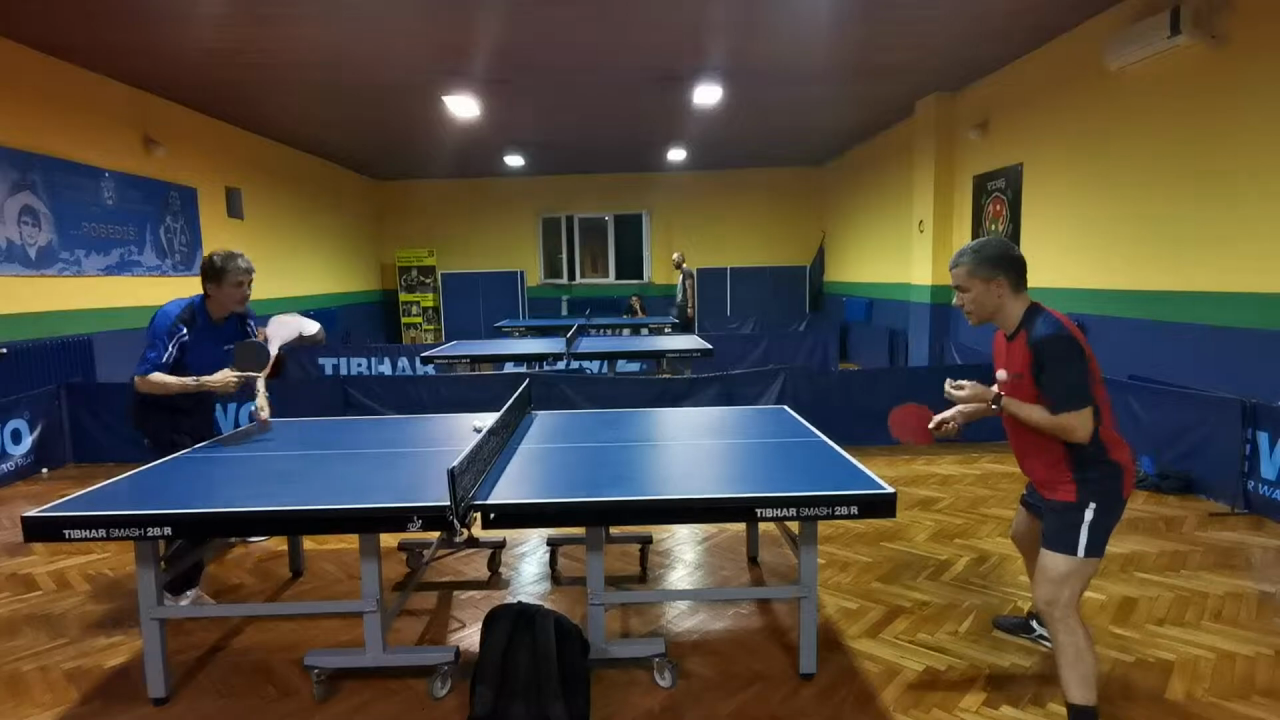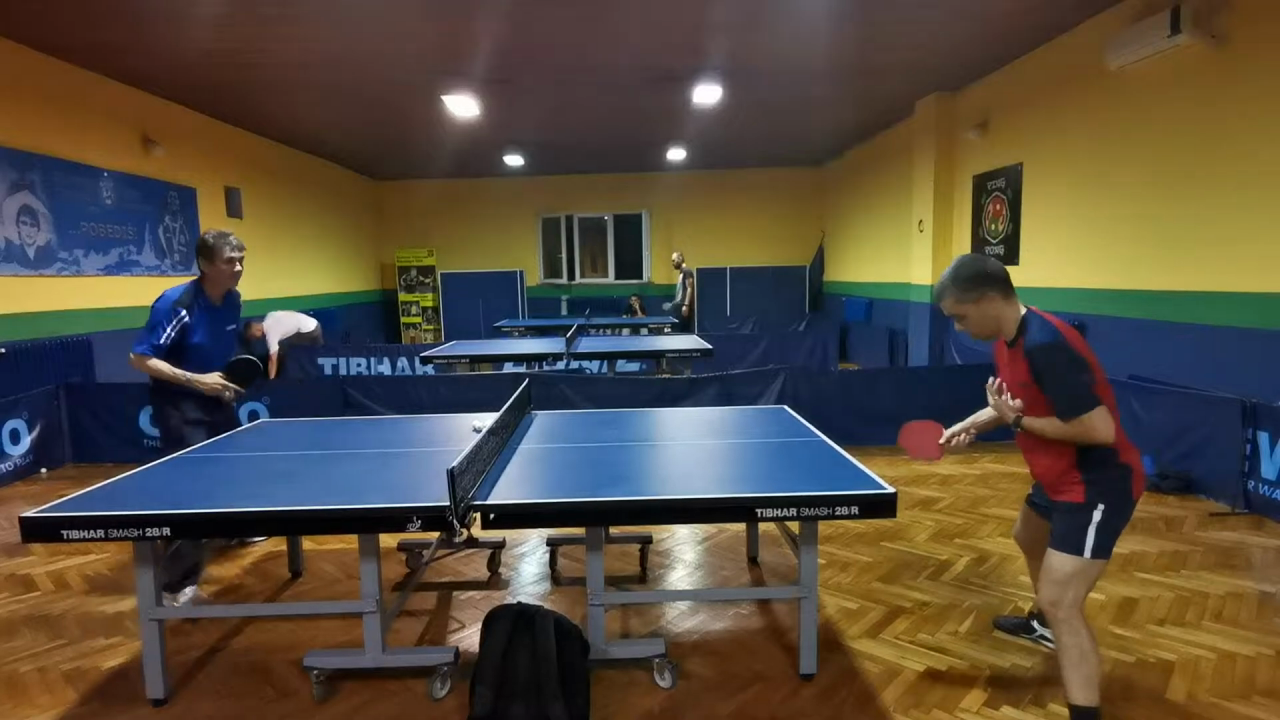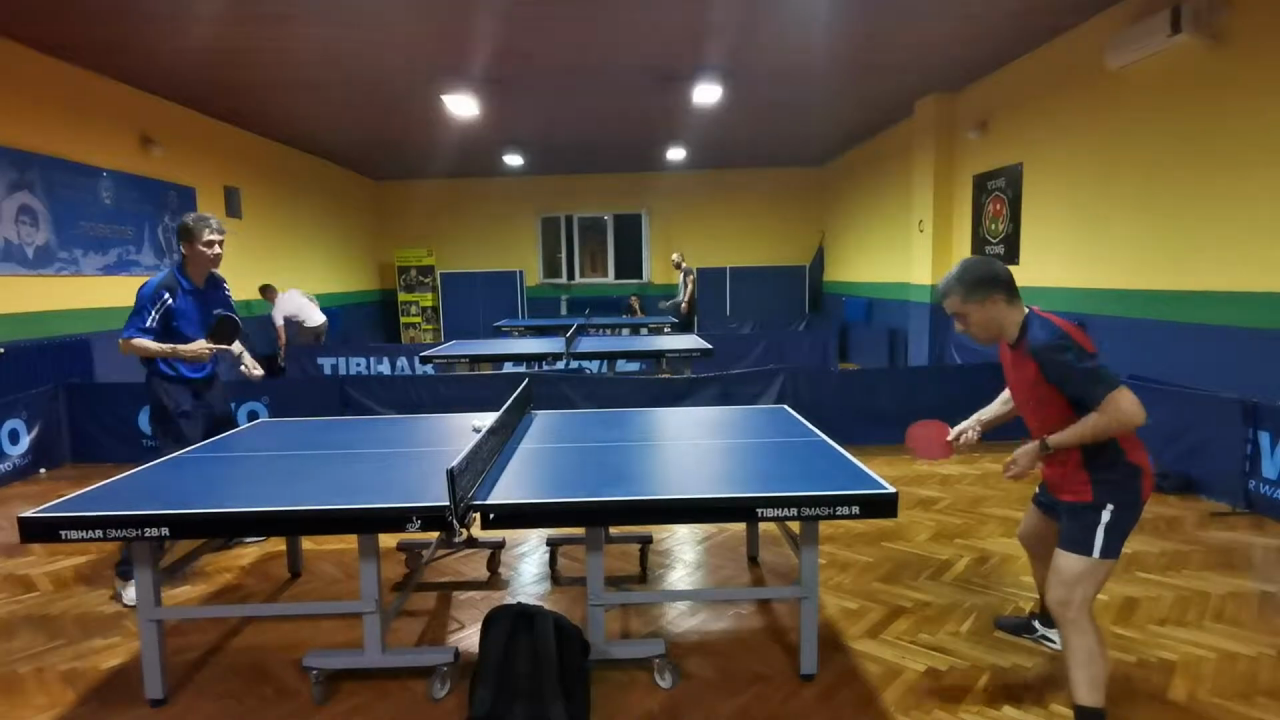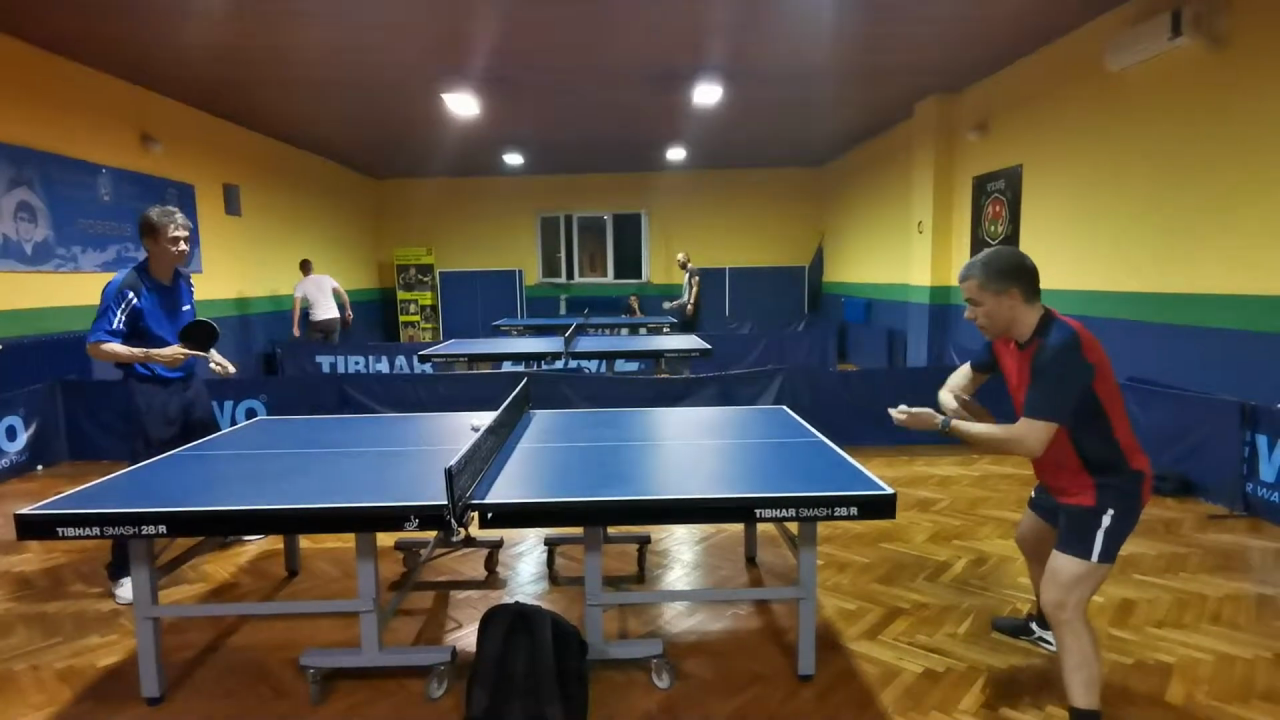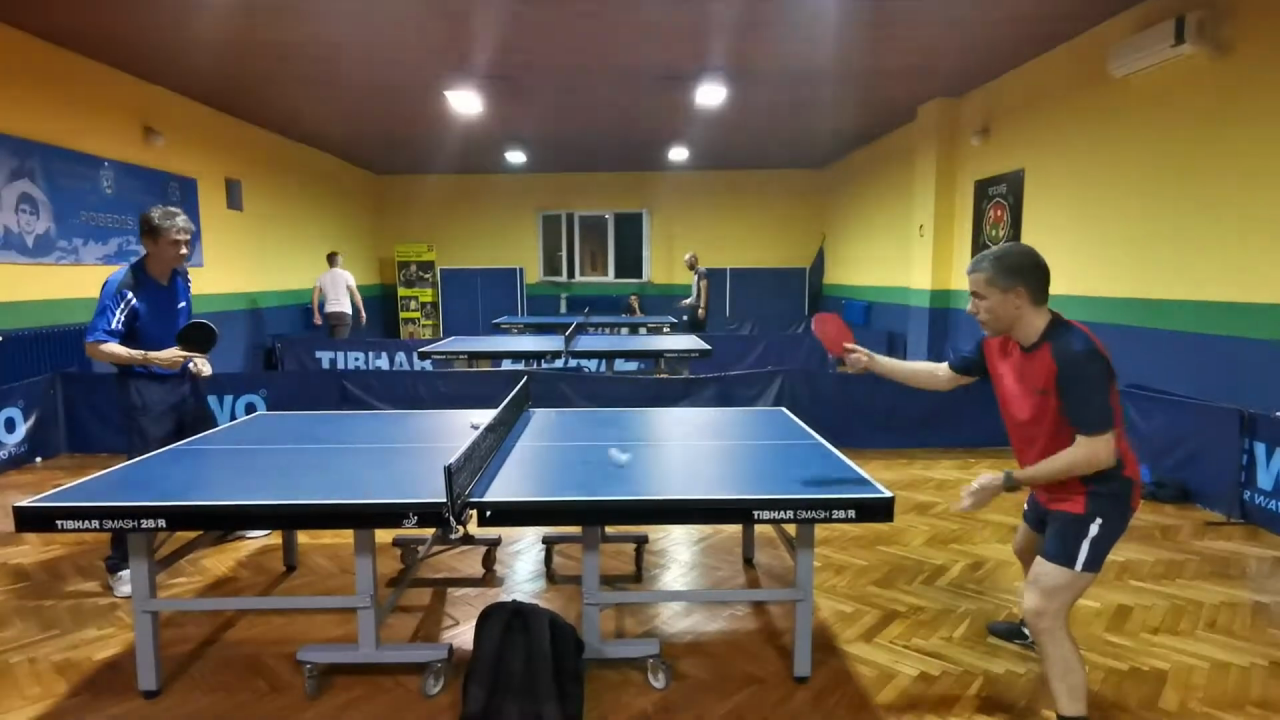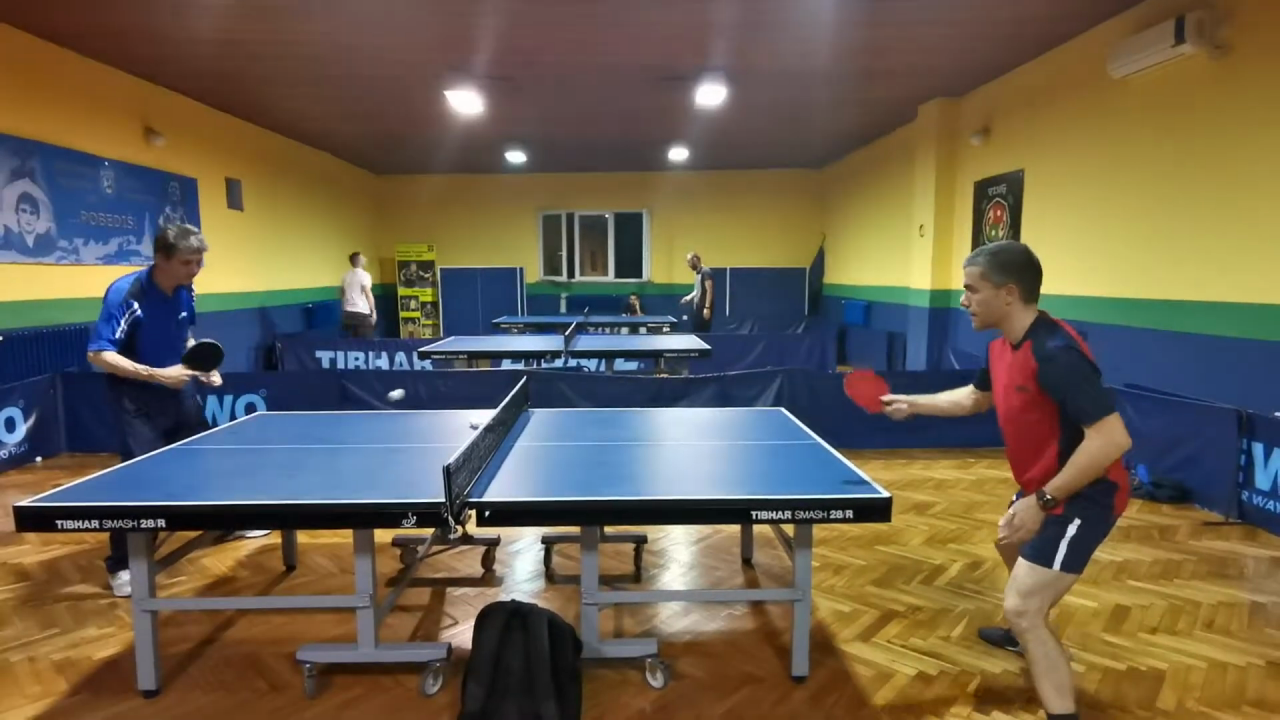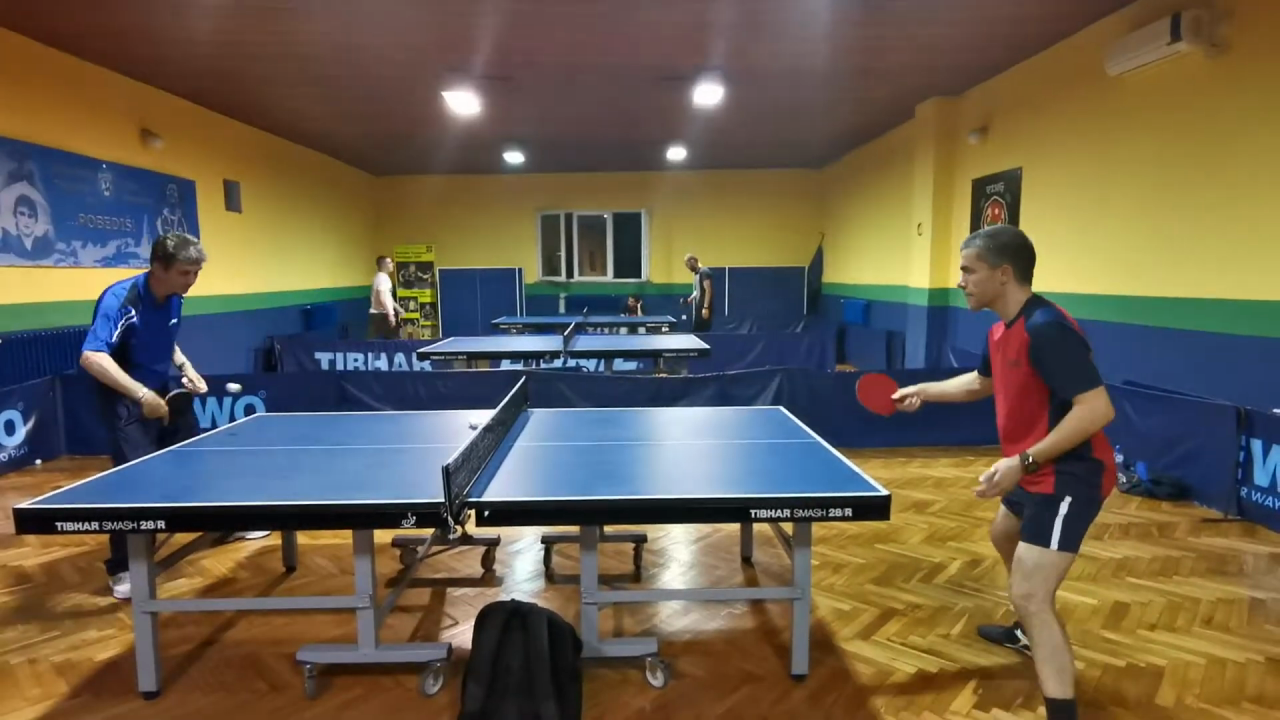
dt=0.3s
person 1, frame 1
left shoulder: (1049, 339)
right shoulder: (1006, 333)
left elbow: (1077, 428)
left wrist: (993, 403)
right wrist: (965, 409)
left hip: (1090, 482)
right hip: (1053, 475)
left knee: (1056, 599)
right knee: (1026, 538)
right ankle: (1042, 623)
person 1, frame 2
left shoulder: (1045, 344)
right shoulder: (1009, 338)
left elbow: (1100, 430)
left wrist: (1017, 420)
right wrist: (975, 422)
left hip: (1098, 484)
right hip: (1060, 476)
left knee: (1060, 600)
right knee: (1028, 538)
right ankle: (1043, 623)
person 1, frame 3
left shoulder: (1049, 344)
right shoulder: (1012, 340)
left elbow: (1129, 412)
left wrist: (1044, 447)
right wrist: (978, 420)
left hip: (1107, 482)
right hip: (1068, 473)
left knee: (1068, 601)
right knee: (1034, 538)
right ankle: (1046, 623)
person 1, frame 4
left shoulder: (1061, 347)
right shoulder: (1007, 339)
left elbow: (1029, 440)
right elbow: (971, 372)
left wrist: (941, 426)
right wrist: (950, 395)
left hip: (1106, 488)
right hip: (1063, 477)
left knee: (1062, 602)
right knee: (1030, 541)
right ankle: (1042, 625)
person 1, frame 5
left shoulder: (1075, 356)
right shoulder: (997, 343)
left elbow: (1099, 452)
right elbow: (945, 374)
left wrist: (1006, 482)
right wrist: (874, 362)
left hip: (1097, 494)
right hip: (1050, 486)
left knee: (1042, 609)
right knee: (1028, 552)
right ankle: (1033, 630)
person 1, frame 6
left shoulder: (1056, 353)
right shoulder: (1002, 345)
left elbow: (1111, 438)
right elbow: (975, 398)
left wrist: (1041, 502)
right wrist: (912, 403)
left hip: (1081, 497)
right hip: (1044, 488)
left knee: (1021, 606)
right knee: (1011, 549)
right ankle: (1028, 637)
person 1, frame 7
left shoulder: (1047, 328)
right shoulder: (1002, 329)
left elbow: (1097, 408)
right elbow: (981, 383)
left wrist: (1023, 462)
right wrist: (923, 391)
left hip: (1068, 477)
right hip: (1037, 471)
left knee: (1032, 596)
right knee: (1005, 537)
right ankle: (1027, 633)
person 2, frame 1
left shoulder: (242, 318)
right shoulder: (174, 319)
right elbow: (144, 380)
left wrist: (260, 394)
right wrist: (206, 383)
left hip: (198, 411)
right hip: (160, 413)
right ankle: (179, 589)
person 2, frame 2
left shoulder: (232, 300)
right shoulder: (175, 303)
right elbow: (140, 358)
left wrist: (228, 381)
right wrist: (195, 380)
left hip: (216, 400)
right hip: (179, 402)
right ankle: (178, 586)
person 2, frame 3
left shoulder: (219, 285)
right shoulder: (160, 289)
right elbow: (129, 342)
left wrist: (244, 357)
right wrist: (180, 350)
left hip: (209, 386)
right hip: (173, 392)
right ankle: (130, 571)
person 2, frame 4
left shoulder: (184, 282)
right shoulder: (125, 287)
right elbow: (96, 346)
left wrist: (212, 356)
right wrist: (153, 356)
left hip: (190, 385)
right hip: (151, 393)
right ankle: (123, 570)
person 2, frame 5
left shoulder: (181, 279)
right shoulder: (121, 286)
right elbow: (96, 346)
left wrist: (195, 356)
right wrist: (152, 358)
left hip: (184, 383)
right hip: (146, 390)
right ankle: (121, 565)
person 2, frame 6
left shoulder: (186, 290)
right shoulder: (125, 293)
right elbow: (98, 354)
right wrist: (156, 374)
left hip: (176, 389)
right hip: (137, 394)
right ankle: (121, 565)
person 2, frame 7
left shoulder: (174, 298)
right shoulder: (119, 300)
right elbow: (91, 357)
left wrist: (186, 369)
right wrist: (141, 394)
left hip: (164, 393)
right hip: (125, 399)
right ankle: (122, 569)
